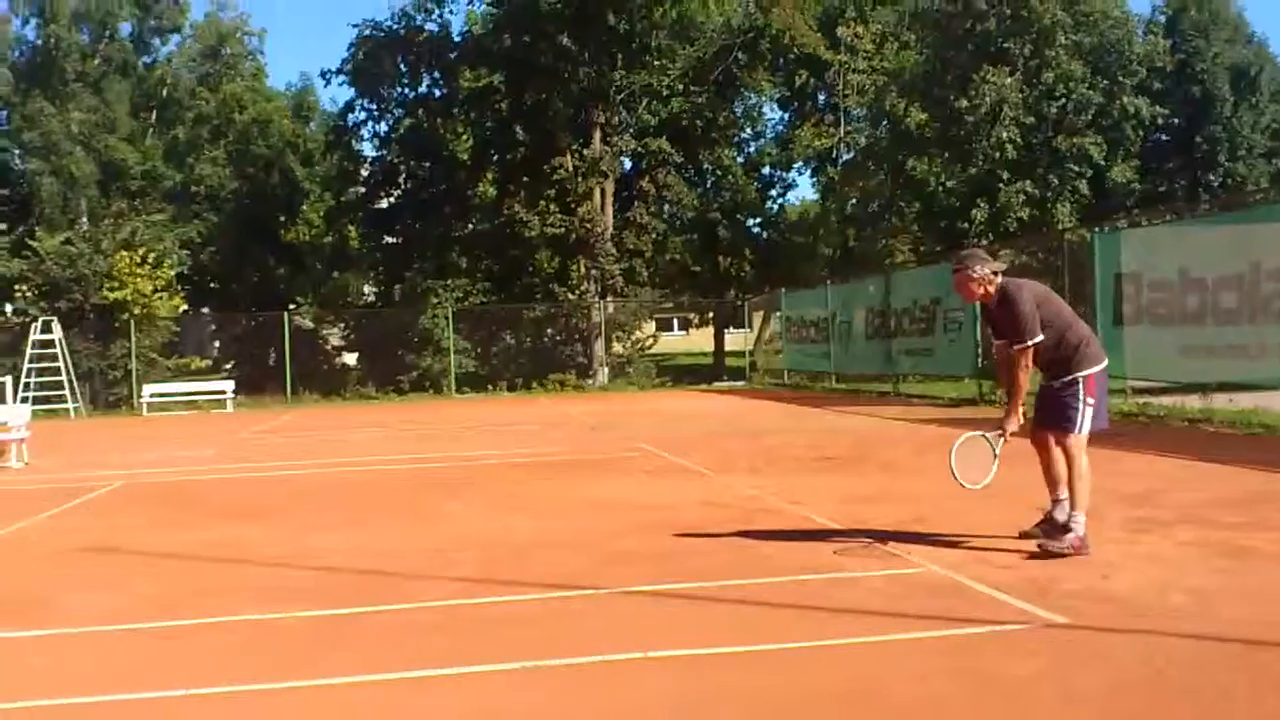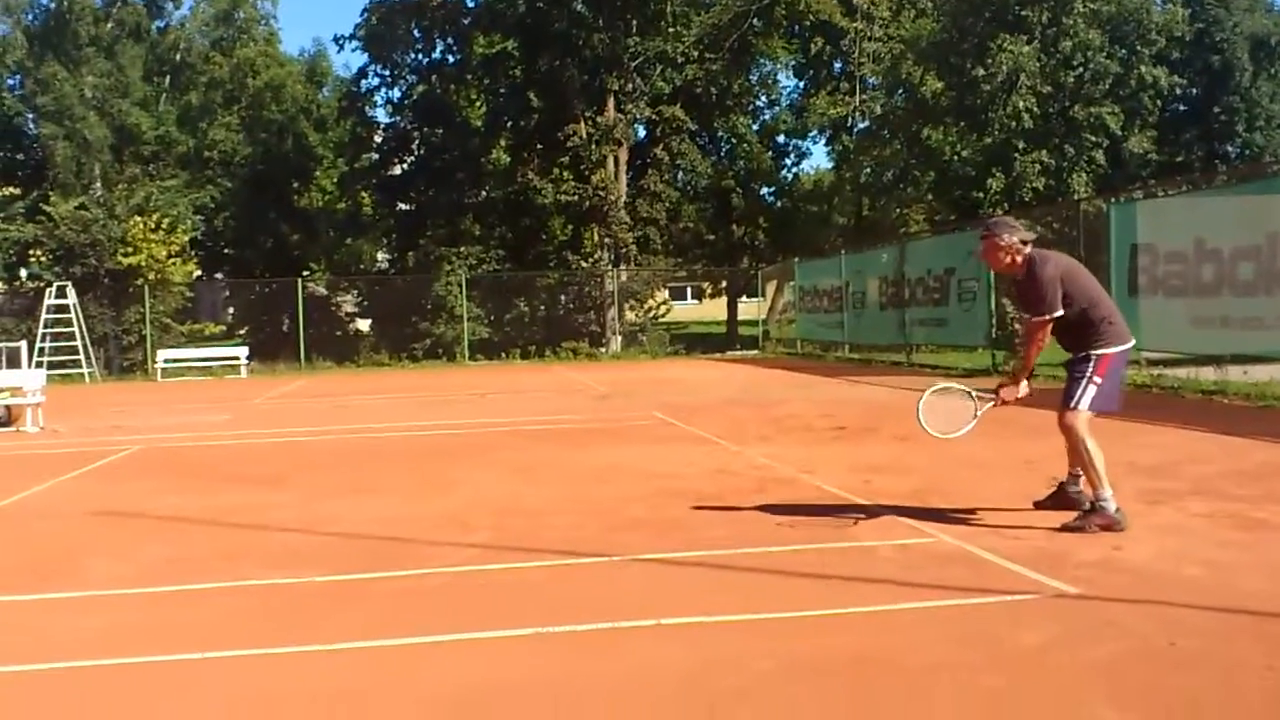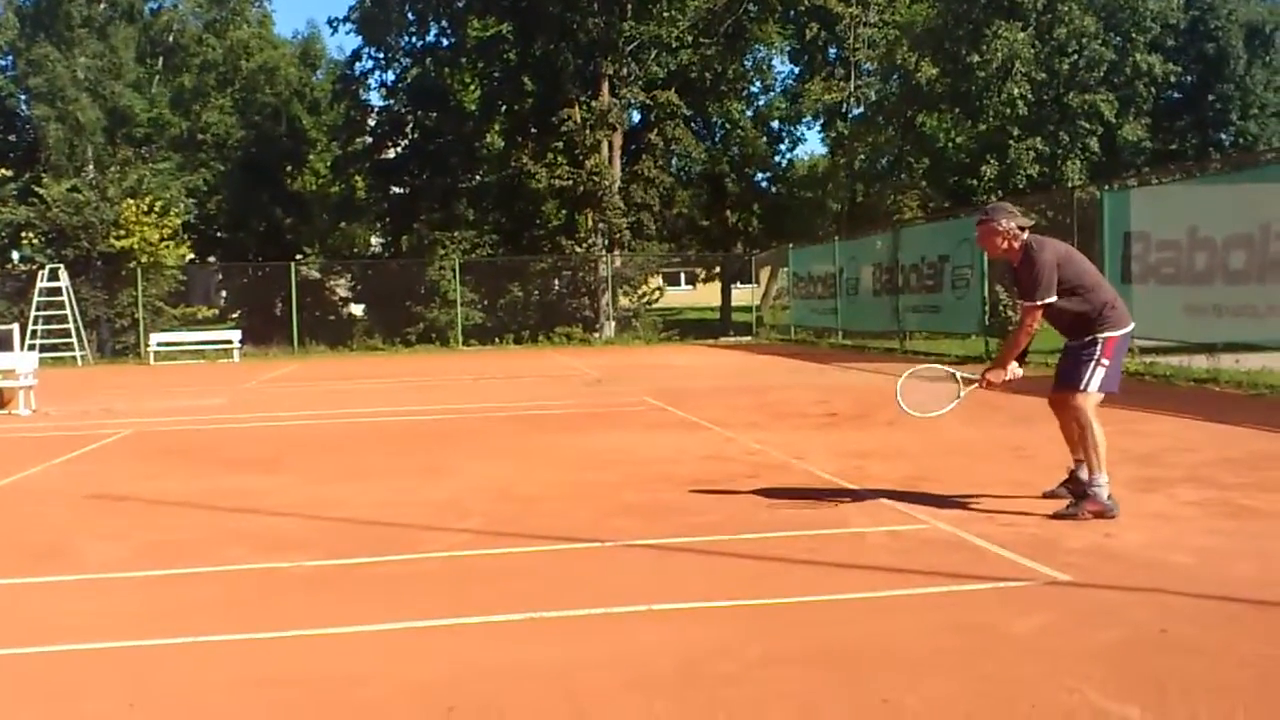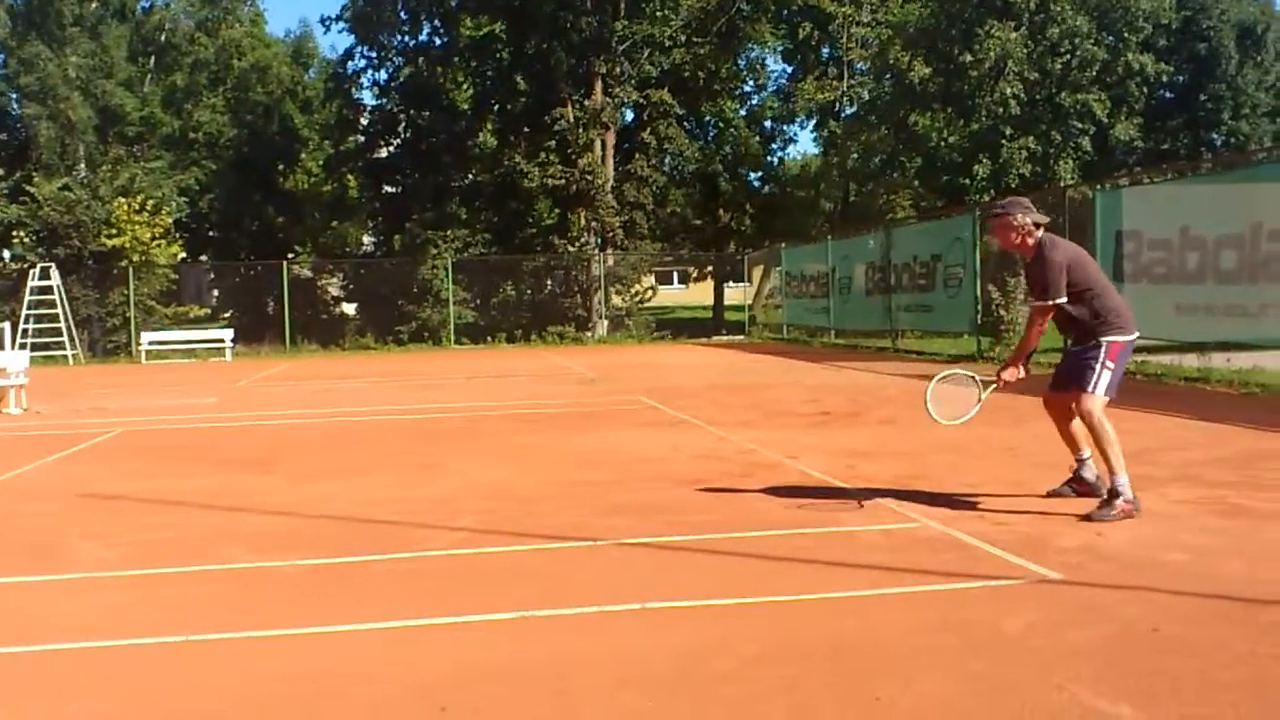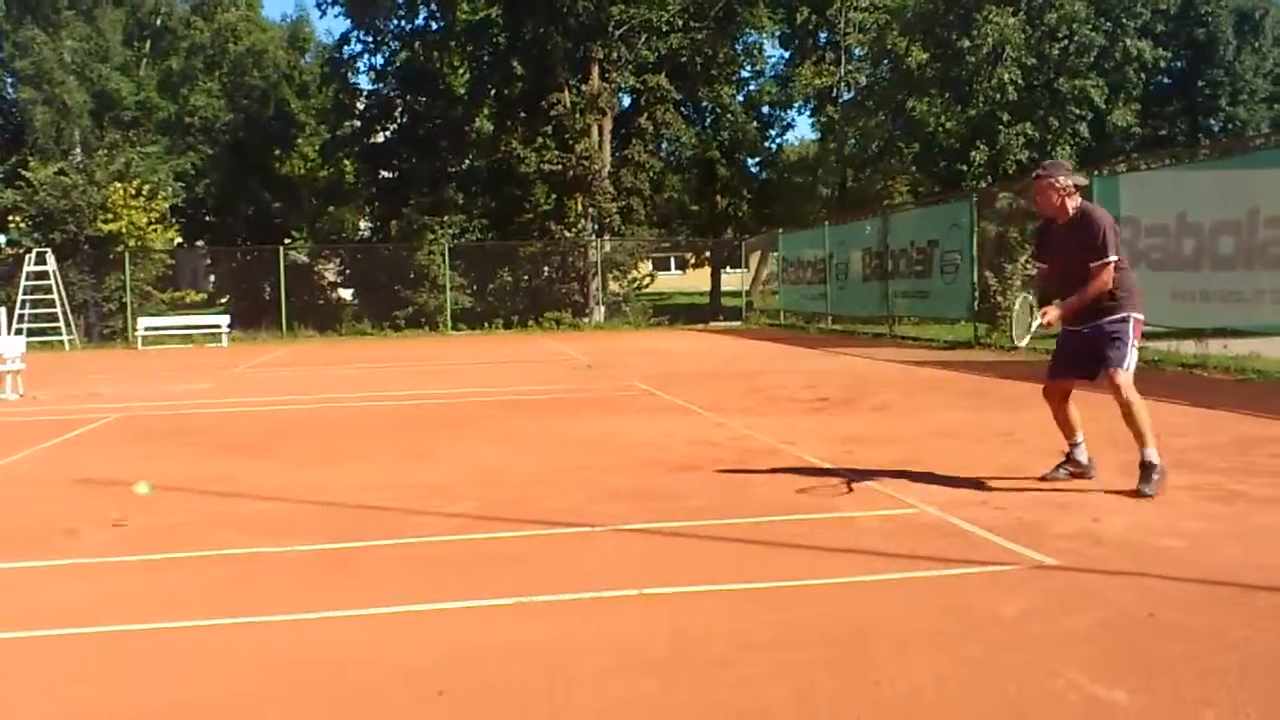
dt=0.7s
person 1, frame 1
left shoulder: (1018, 298)
right shoulder: (991, 306)
left elbow: (1024, 363)
right elbow: (1005, 356)
left wrist: (1013, 413)
right wrist: (1012, 404)
left hip: (1082, 368)
right hip: (1056, 371)
left knee: (1072, 444)
right knee: (1043, 440)
left ankle: (1076, 532)
right ankle: (1058, 516)
person 1, frame 2
left shoulder: (1043, 270)
right shoulder: (1023, 278)
left elbow: (1040, 337)
right elbow: (1030, 333)
left wrist: (1013, 382)
right wrist: (1021, 379)
left hip: (1105, 345)
right hip: (1089, 346)
left knee: (1072, 421)
right knee: (1071, 419)
left ankle: (1107, 509)
right ankle: (1073, 490)
person 1, frame 3
left shoulder: (1040, 256)
right shoulder: (1021, 263)
left elbow: (1030, 323)
right elbow: (1029, 320)
left wrist: (999, 366)
right wrist: (1014, 361)
left hip: (1106, 329)
right hip: (1083, 332)
left knee: (1080, 405)
right knee: (1060, 402)
left ankle: (1100, 496)
right ankle: (1081, 477)
person 1, frame 4
left shoulder: (1052, 257)
right shoulder: (1035, 258)
left elbow: (1040, 322)
right elbow: (1038, 318)
left wrist: (1013, 364)
right wrist: (1023, 361)
left hip: (1110, 333)
right hip: (1085, 336)
left knee: (1088, 407)
right knee: (1056, 402)
left ankle: (1123, 495)
right ankle: (1087, 476)
person 1, frame 5
left shoulder: (1095, 220)
right shoulder: (1047, 231)
left elbow: (1105, 280)
right elbow: (1046, 277)
left wrist: (1061, 309)
right wrist: (1046, 308)
left hip: (1117, 313)
right hip: (1079, 320)
left knee: (1120, 383)
right knee: (1054, 390)
left ankle: (1151, 464)
right ankle: (1079, 458)
